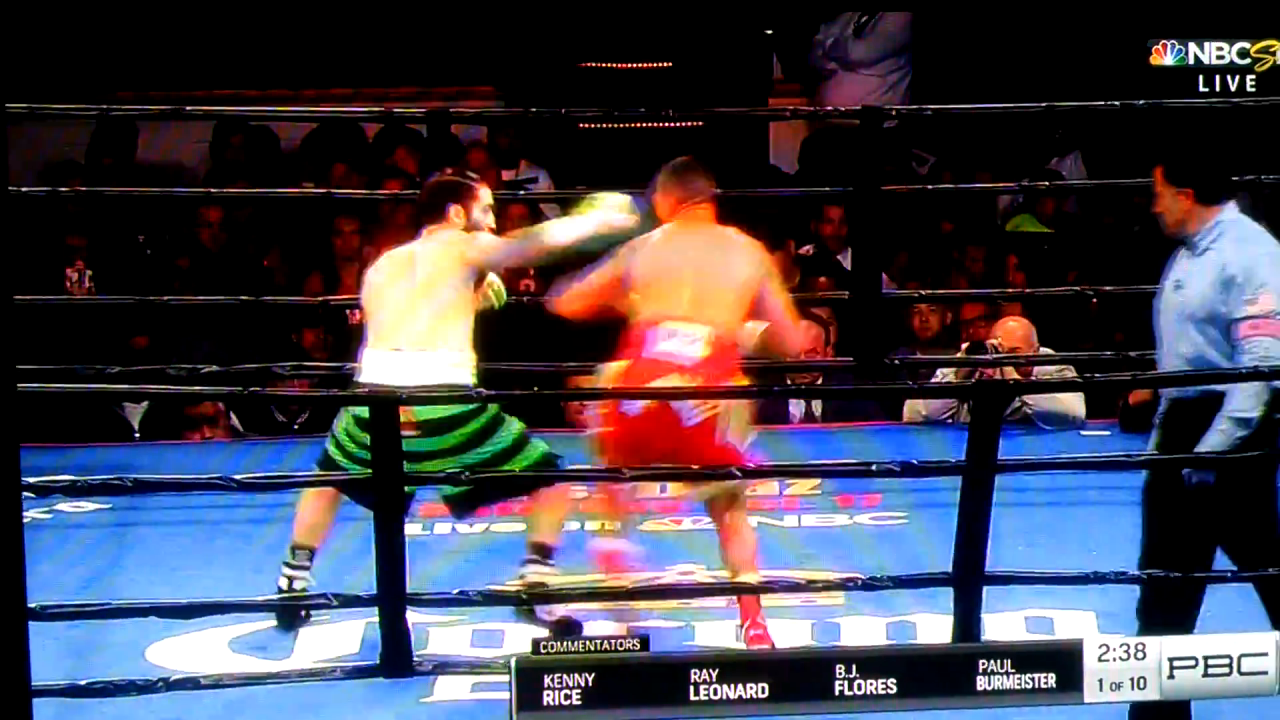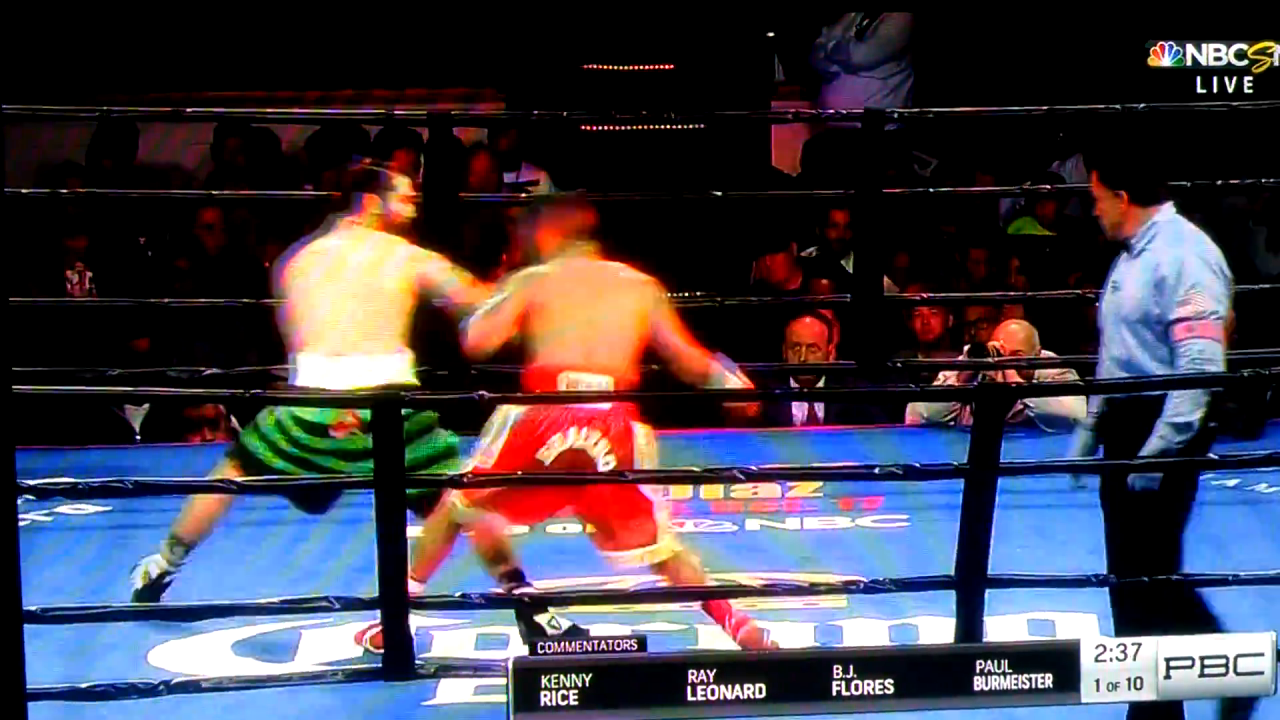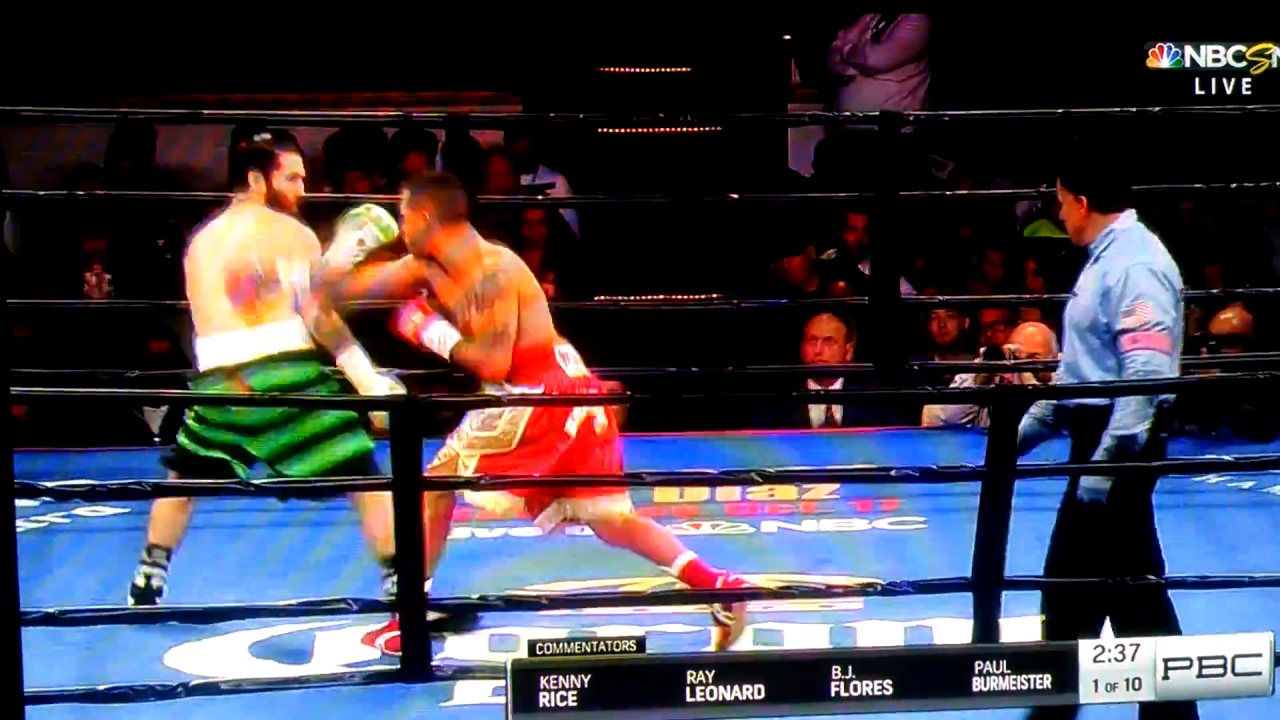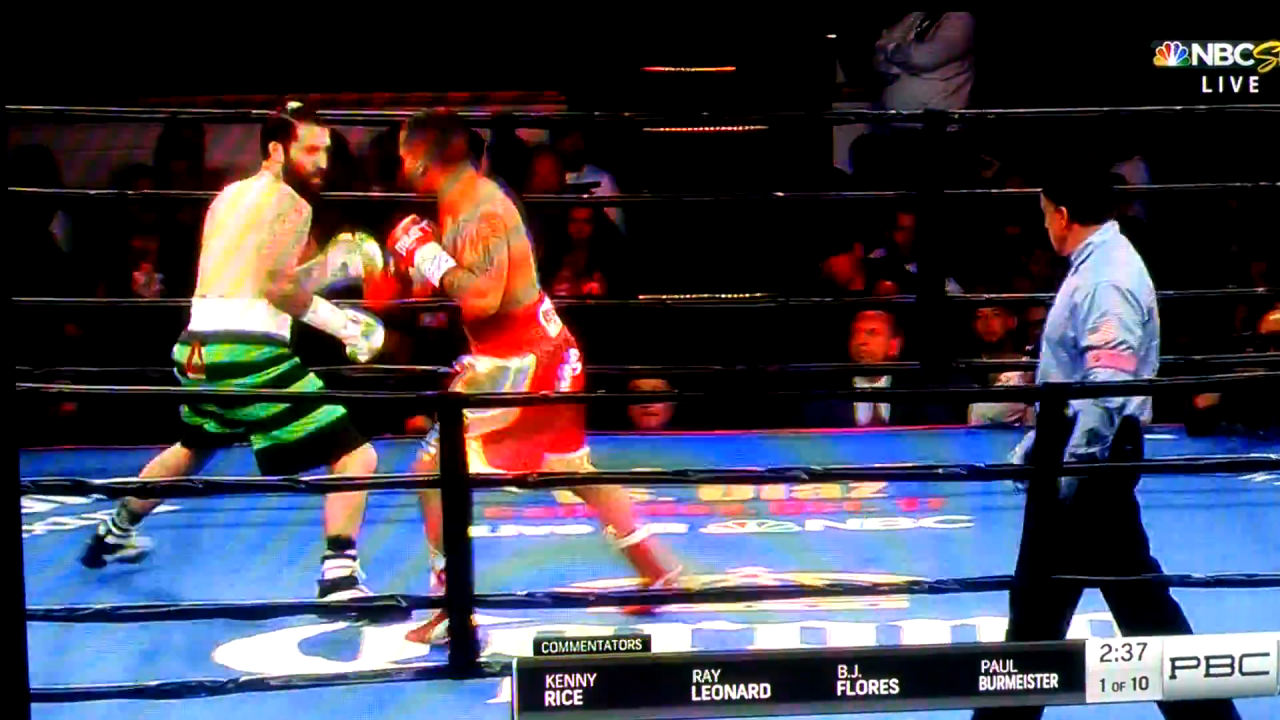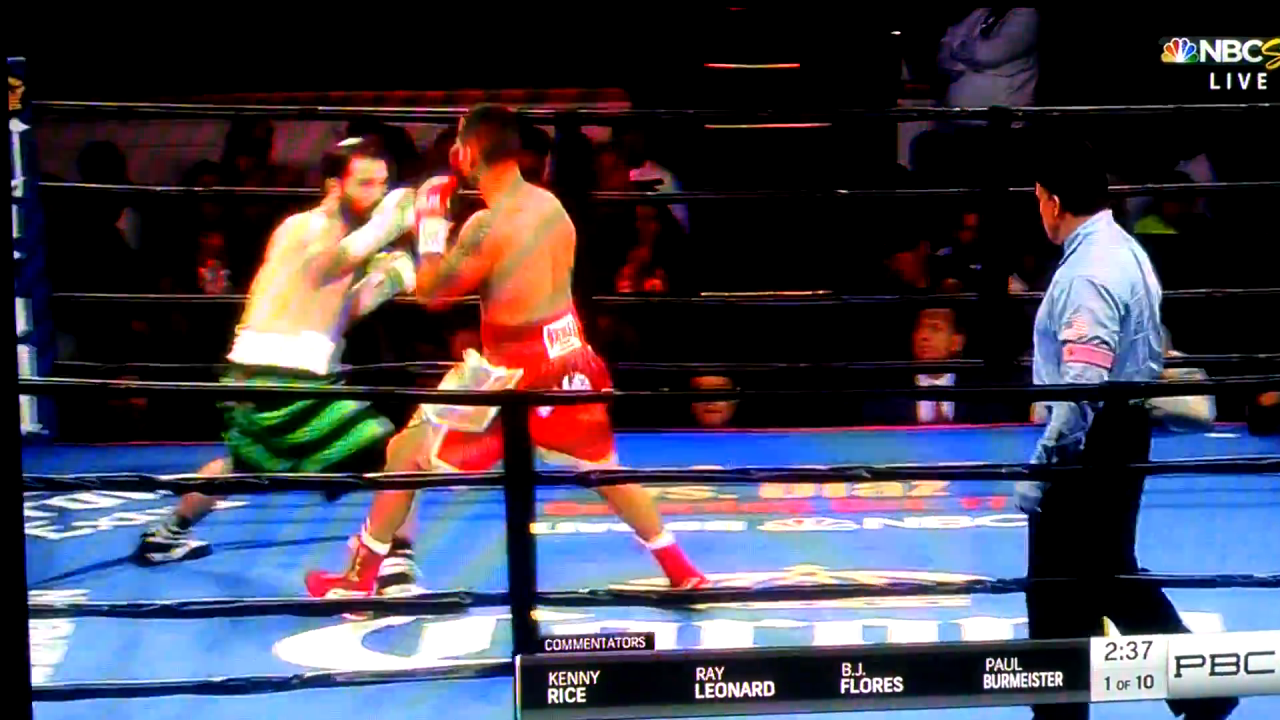
dt=0.2s
person 1, frame 1
right shoulder: (1186, 257)
left wrist: (1223, 439)
right wrist: (1166, 427)
left hip: (1229, 429)
right hip: (1181, 426)
right knee: (1163, 567)
person 1, frame 2
left shoulder: (1185, 256)
right shoulder: (1133, 258)
left elbow: (1201, 362)
left wrist: (1160, 446)
right wrist: (1092, 429)
left hip: (1166, 433)
right hip: (1129, 431)
left knee: (1147, 575)
right knee: (1133, 577)
person 1, frame 3
left shoulder: (1135, 263)
right shoulder: (1107, 258)
left elbow: (1147, 375)
left wrist: (1107, 460)
right wrist: (1034, 424)
left hip: (1120, 445)
right hip: (1104, 437)
left knee: (1072, 586)
right knee: (1130, 585)
person 1, frame 4
left shoulder: (1105, 279)
right shoulder: (1099, 267)
left elbow: (1109, 386)
left wrist: (1069, 470)
right wrist: (1037, 439)
left hip: (1092, 455)
right hip: (1096, 450)
left knee: (1040, 596)
right knee: (1133, 586)
person 1, frame 5
left shoulder: (1087, 272)
right shoulder: (1122, 249)
left elbow: (1082, 382)
left wrist: (1043, 463)
left hip: (1094, 441)
right hip: (1126, 432)
left knee: (1057, 590)
right knee: (1115, 575)
person 2, frame 1
left shoulder: (644, 248)
right shoulder: (753, 252)
left elbow: (567, 303)
right elbow: (791, 343)
right wrist: (757, 332)
left hip: (641, 380)
right hip: (711, 384)
right knee: (729, 503)
right ankle: (753, 625)
person 2, frame 2
left shoulder: (536, 279)
right shoulder: (641, 285)
left elbow: (478, 341)
right elbow: (689, 360)
left wrist: (479, 316)
right wrist: (726, 376)
left hip: (545, 415)
right hip: (611, 426)
left knee: (454, 505)
right knee: (650, 544)
right ankle: (736, 620)
person 2, frame 3
left shoulder: (489, 272)
right shoulder: (435, 265)
left elbow: (494, 364)
right elbow: (380, 280)
left wrist: (430, 331)
left hip: (540, 393)
right hip: (571, 393)
left knee: (437, 486)
right knee: (609, 516)
right ankle: (716, 585)
person 2, frame 4
left shoulder: (482, 215)
right shoulder: (469, 201)
left elbow: (481, 301)
right elbow: (472, 268)
left wrist: (424, 254)
left hip: (516, 360)
right hip: (546, 348)
left knee: (440, 466)
right knee: (570, 468)
right ankle: (656, 568)
person 2, frame 5
left shoulder: (489, 225)
right shoulder: (545, 203)
left elbow: (434, 288)
left wrist: (430, 222)
left hip: (512, 368)
right hip: (567, 353)
left knee: (406, 455)
right knee: (602, 469)
left ankle: (364, 580)
right ankle: (681, 571)
person 3, frame 1
left shoulder: (378, 267)
right shoulder: (460, 248)
right elbow: (528, 245)
right wrist: (598, 219)
right hip: (447, 406)
left knee: (327, 479)
right knee: (545, 483)
left ankle: (292, 583)
person 3, frame 2
left shoulder: (298, 261)
right shoulder: (407, 256)
right elbow: (473, 297)
left hip: (313, 405)
left knee: (236, 470)
left ankle: (162, 572)
person 3, frame 3
left shoulder: (200, 241)
right shoulder: (291, 232)
right elbow: (317, 318)
right wrist: (365, 373)
left hip: (220, 384)
right hip: (286, 378)
left knee: (180, 478)
right knee: (365, 483)
left ankle: (149, 579)
person 3, frame 4
left shoulder: (232, 195)
right shoulder: (285, 202)
right elbow: (276, 286)
left wrist: (329, 272)
right wrist: (337, 315)
left hip: (202, 348)
right hip: (249, 354)
left knee: (193, 445)
right knee: (354, 457)
left ankle: (115, 533)
right ankle: (340, 578)
person 3, frame 5
left shoulder: (298, 227)
right shoulder: (322, 231)
left elbow: (341, 307)
right elbow: (322, 270)
left wrist: (382, 283)
right wrist: (385, 223)
left hip: (252, 375)
right hip: (290, 381)
left knee: (240, 464)
left ankle: (164, 536)
right ankle: (395, 578)
